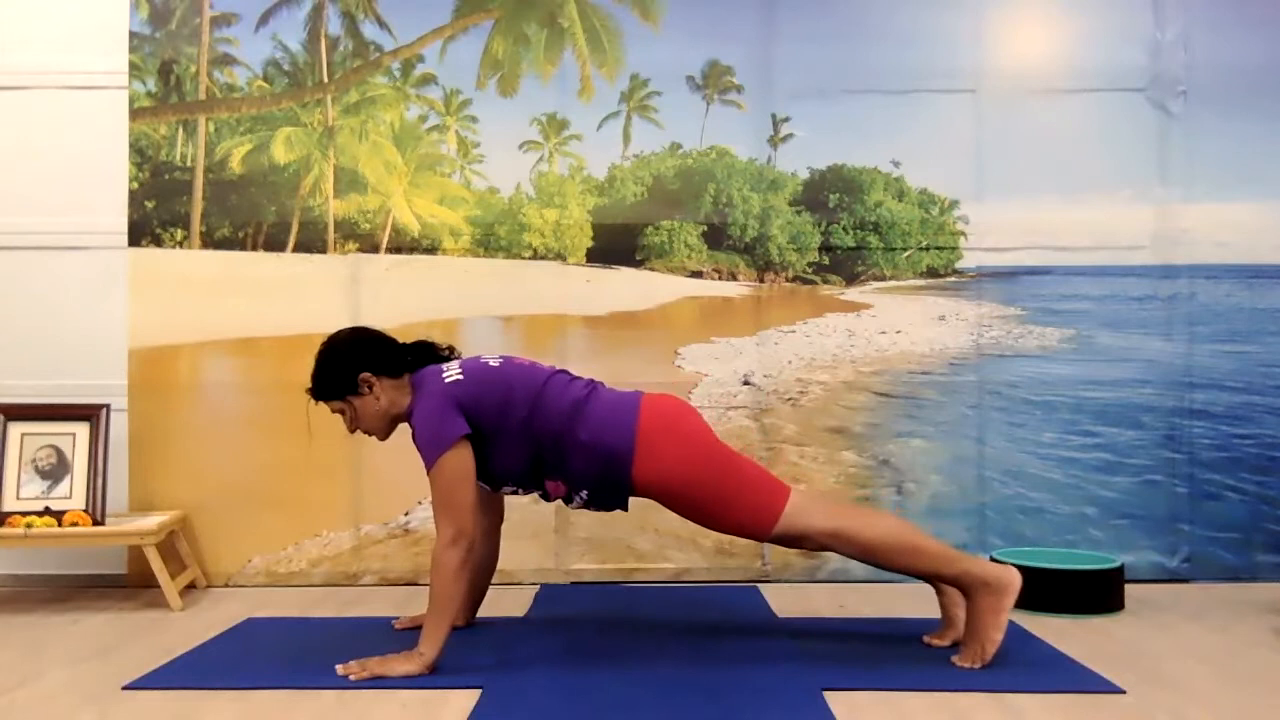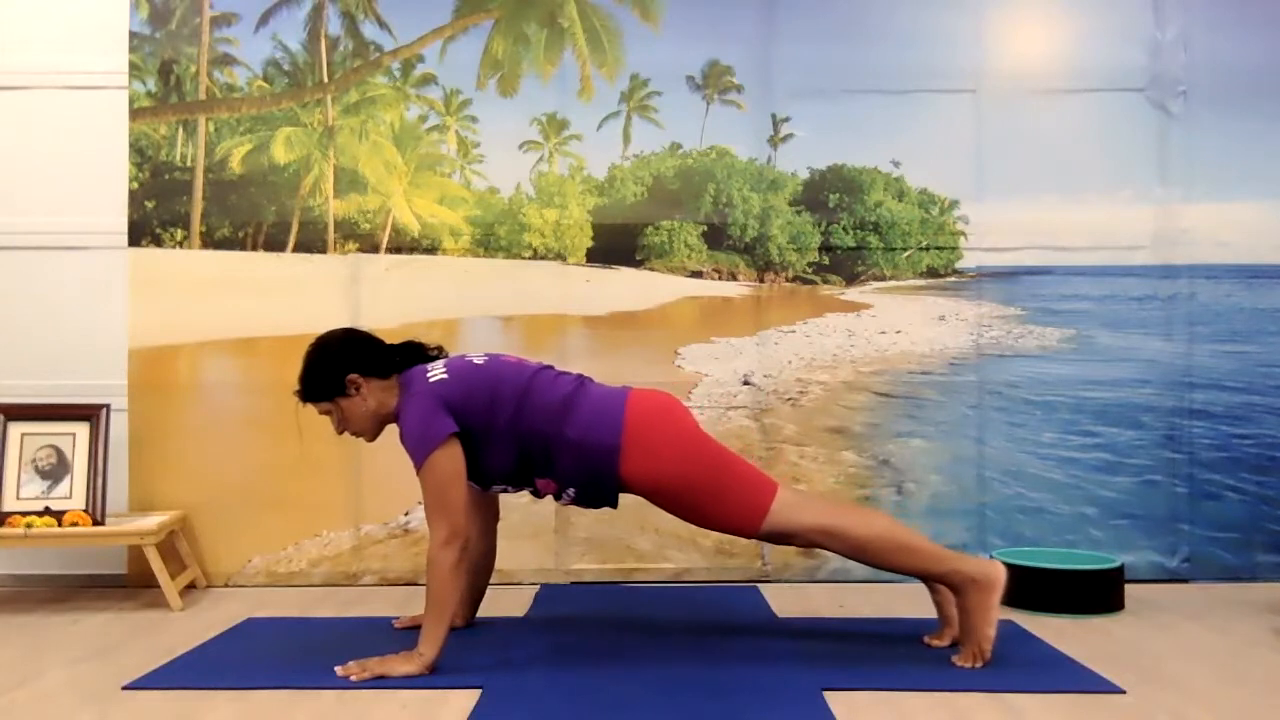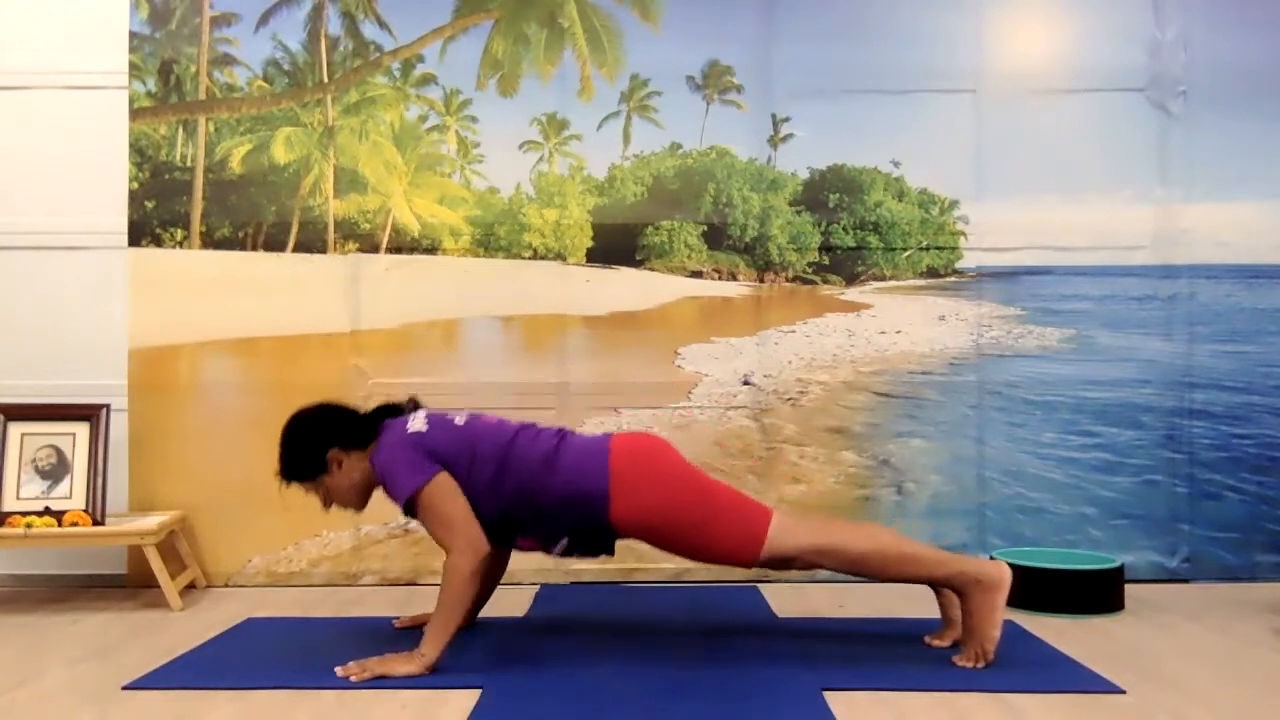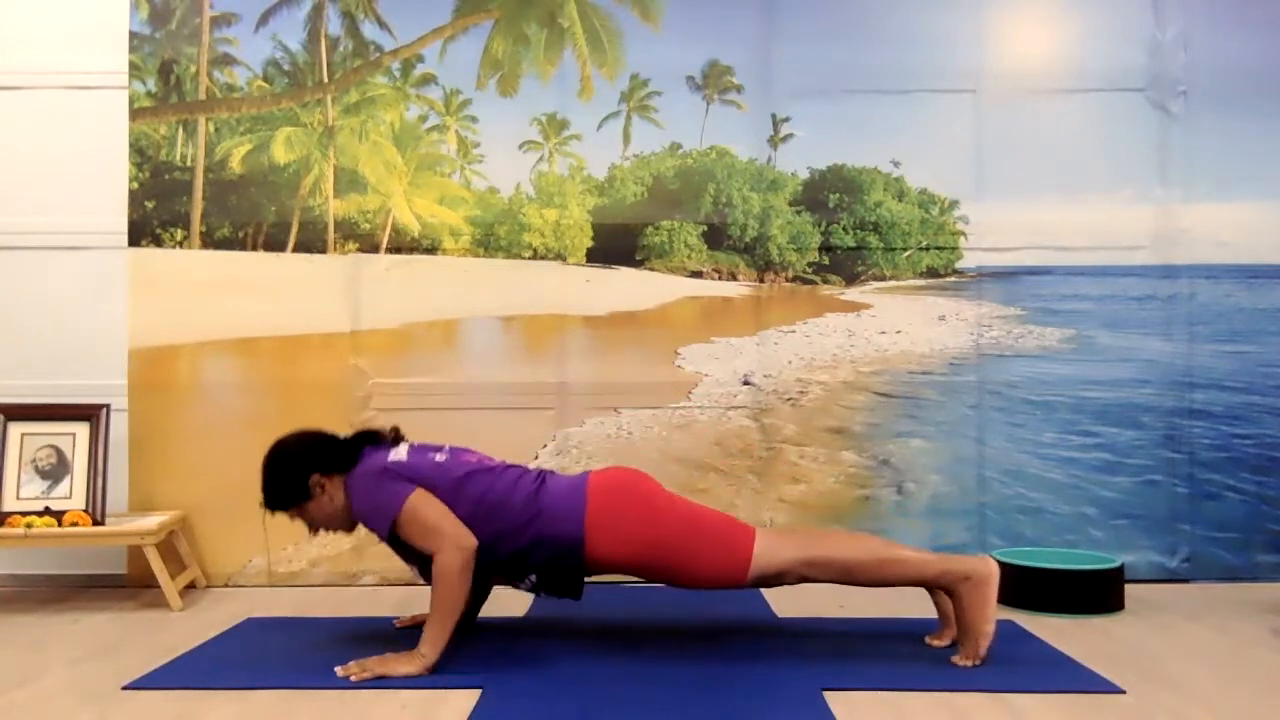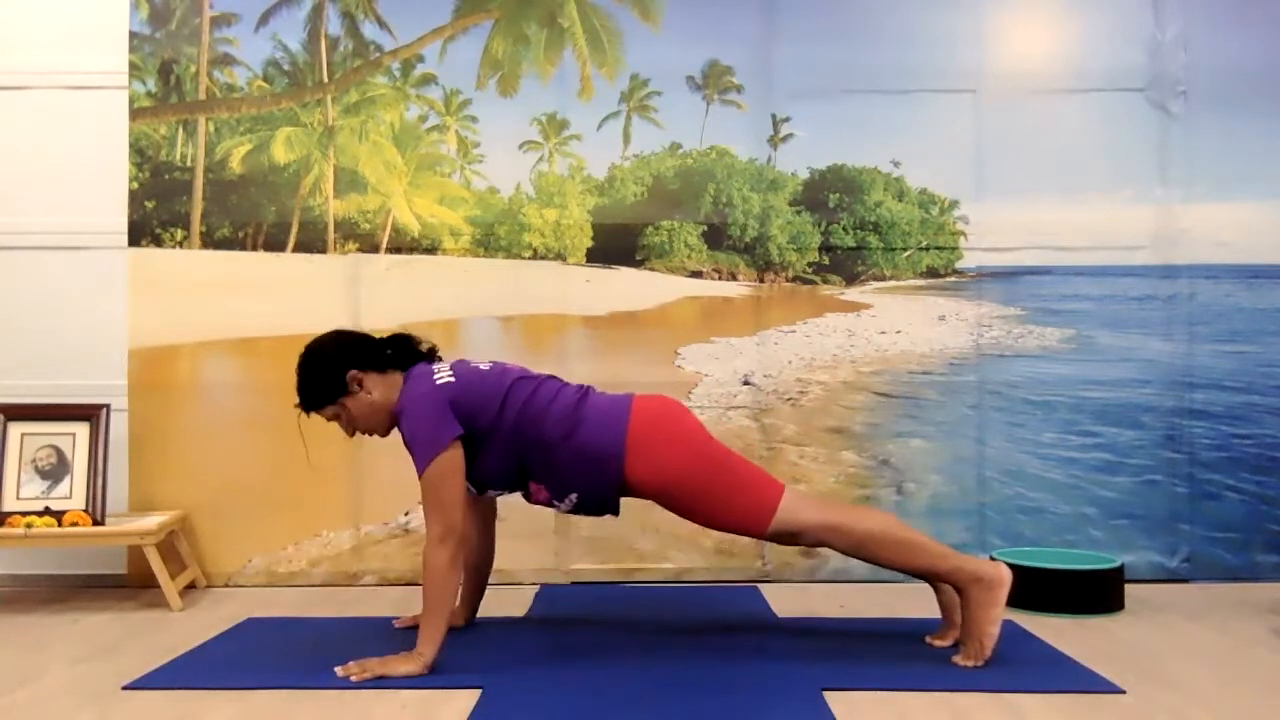
dt=0.7s
person 1, frame 1
left shoulder: (431, 404)
right shoulder: (453, 387)
left elbow: (455, 538)
right elbow: (487, 520)
left wrist: (424, 652)
right wrist: (461, 613)
left hip: (654, 446)
right hip: (650, 433)
left knee: (809, 521)
right knee: (801, 522)
left ankle: (982, 577)
right ankle: (946, 575)
person 1, frame 2
left shoulder: (418, 404)
right shoulder: (443, 388)
left elbow: (450, 537)
right elbow: (482, 518)
left wrist: (423, 653)
right wrist: (460, 612)
left hip: (641, 444)
right hip: (638, 425)
left knee: (799, 520)
right knee: (792, 519)
left ankle: (969, 572)
right ankle: (942, 574)
person 1, frame 3
left shoulder: (392, 458)
right shoulder: (413, 440)
left elbow: (471, 547)
right elbow: (497, 529)
left wrist: (426, 650)
right wrist: (457, 610)
left hip: (629, 485)
right hip: (624, 471)
left knee: (797, 543)
right knee: (789, 540)
left ankle: (970, 574)
right ankle: (945, 580)
person 1, frame 4
left shoulder: (368, 486)
right shoulder: (400, 462)
left elbow: (458, 545)
left wrist: (425, 652)
right wrist: (457, 611)
left hip: (608, 524)
right hip: (606, 502)
left knee: (785, 558)
right knee: (781, 556)
left ankle: (961, 571)
right ankle: (938, 572)
person 1, frame 5
left shoulder: (419, 401)
right shoulder: (439, 392)
left elbow: (446, 534)
right elbow: (477, 512)
left wrist: (422, 653)
right wrist: (461, 610)
left hip: (648, 447)
right hip: (639, 439)
left knee: (805, 521)
right knee: (796, 522)
left ankle: (973, 574)
right ankle: (944, 581)
